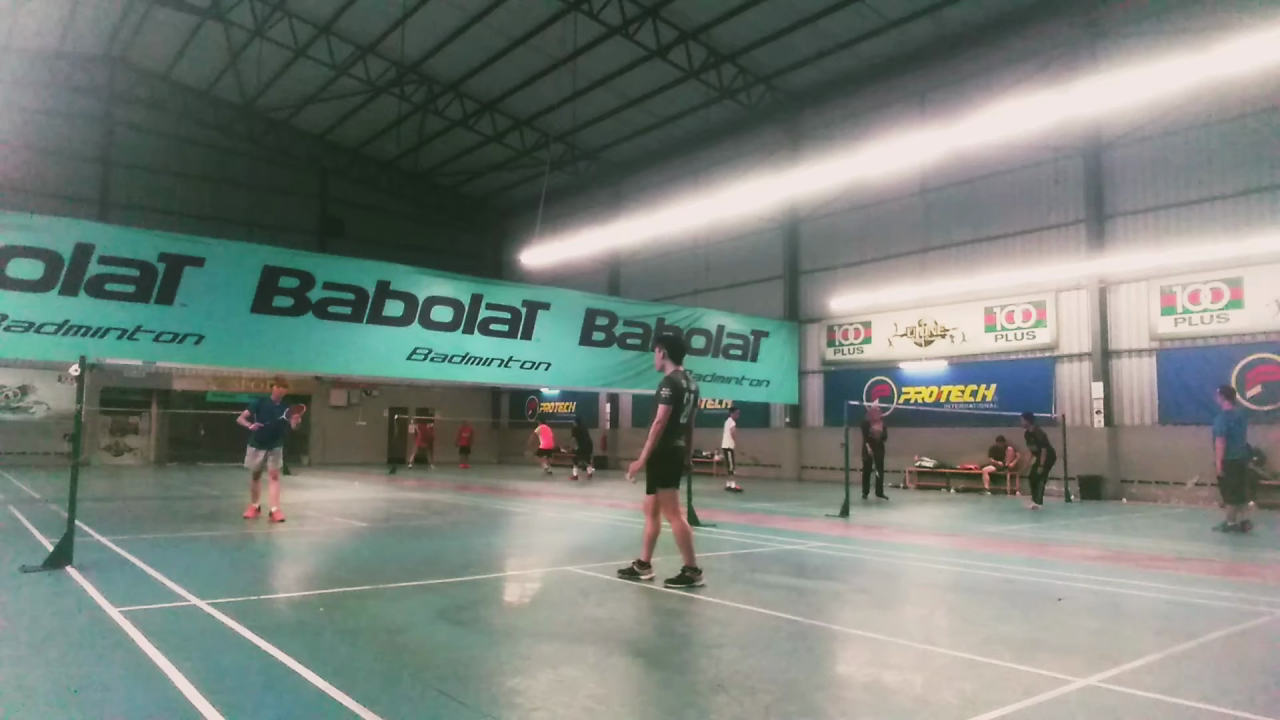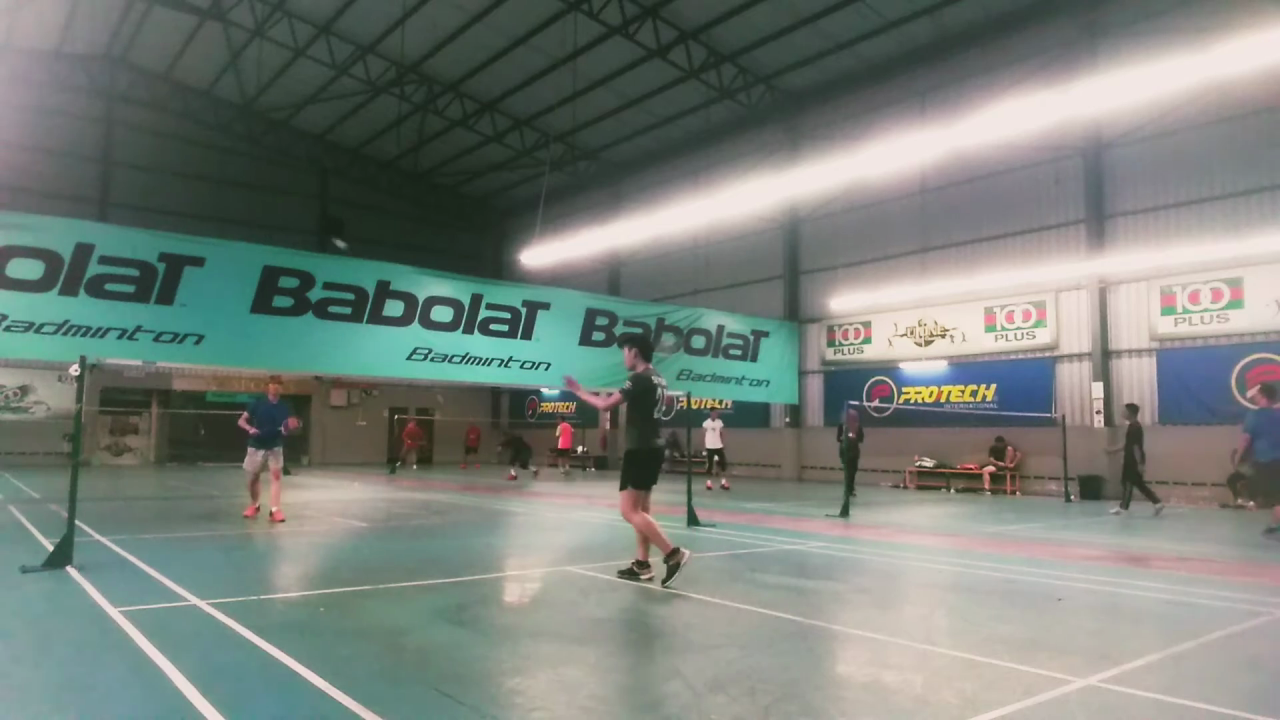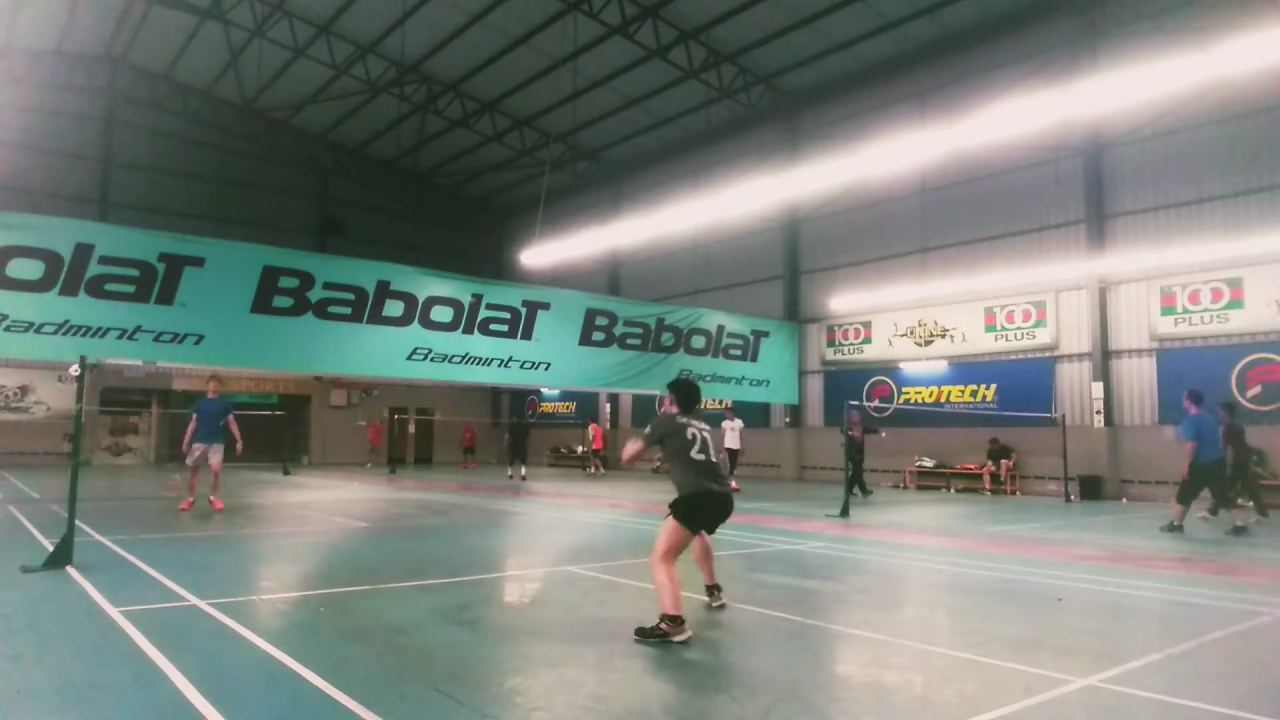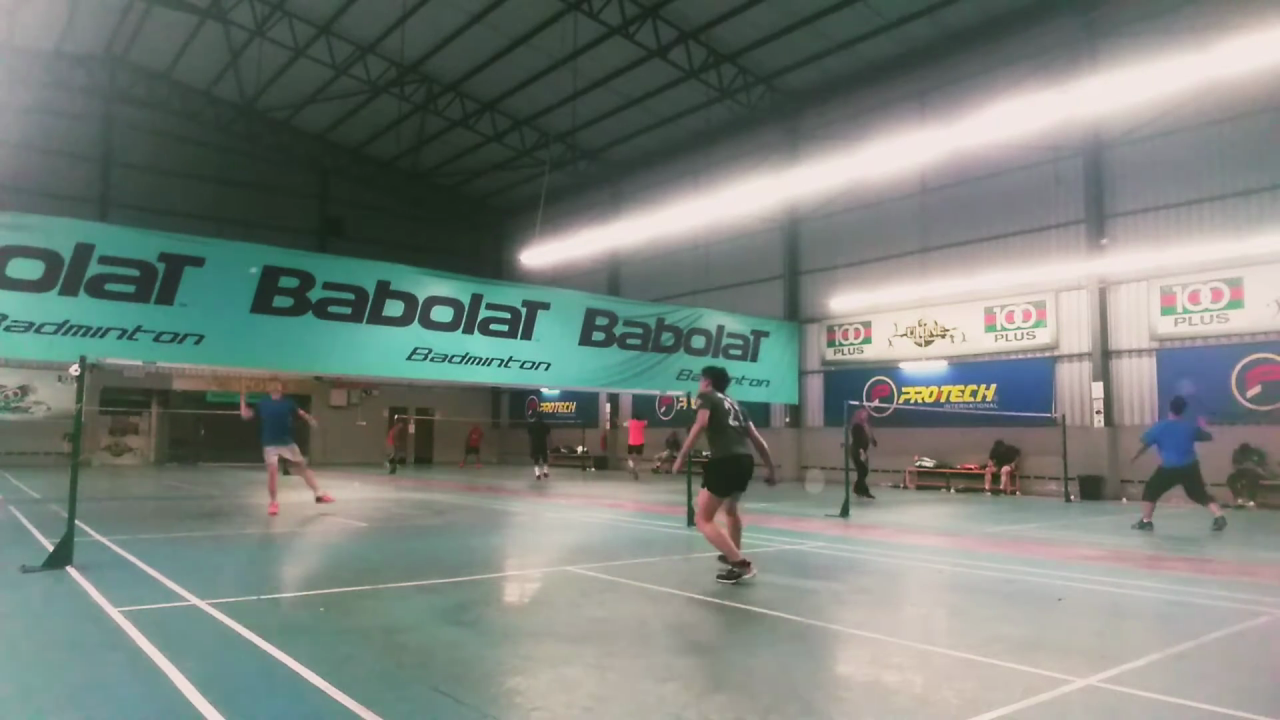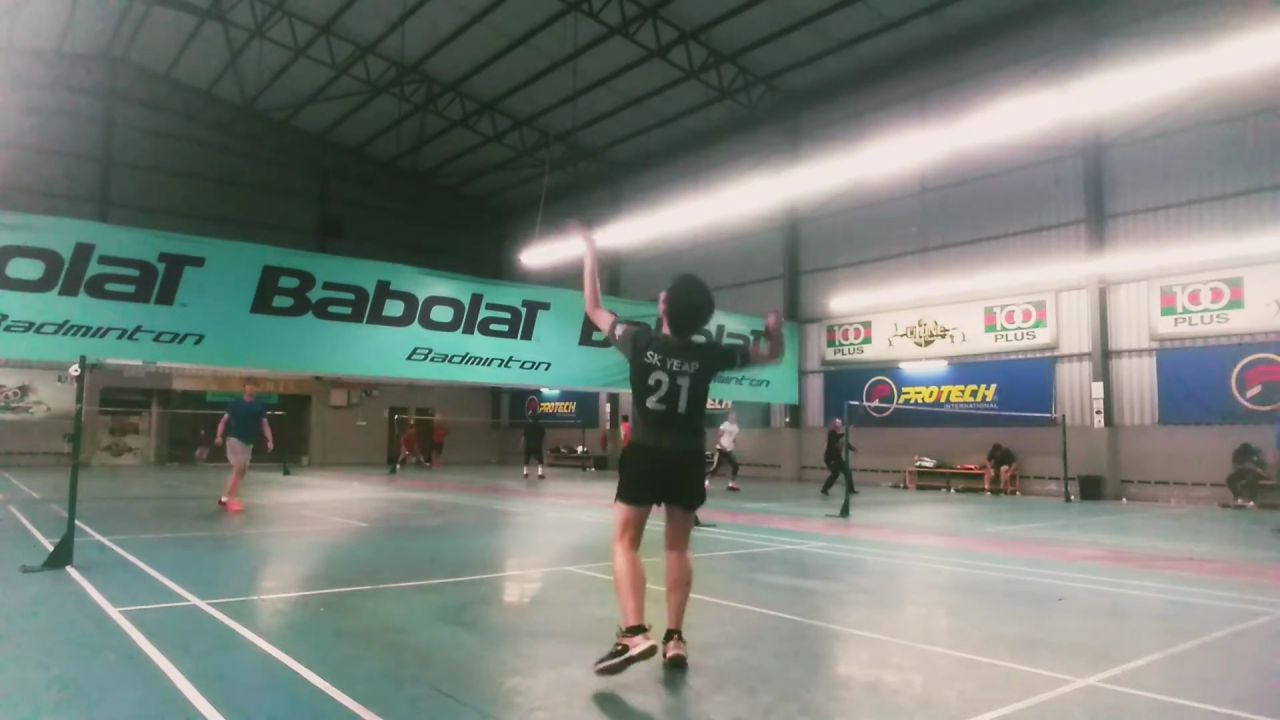
dt=1s
person 1, frame 1
left shoulder: (670, 382)
right shoulder: (690, 382)
left elbow: (660, 422)
right elbow: (689, 424)
left wrist: (641, 458)
right wrist: (687, 456)
left hip: (663, 454)
right hip: (675, 453)
left knee: (673, 514)
right knee: (651, 509)
left ankle: (692, 571)
right ankle: (643, 565)
person 1, frame 2
left shoulder: (639, 379)
right shoulder: (657, 379)
left elbow: (607, 404)
left wrist: (579, 391)
left hip: (640, 450)
right hip: (653, 449)
left knee: (630, 511)
right knee: (641, 510)
left ankle: (673, 554)
right ankle: (642, 564)
person 1, frame 3
left shoulder: (666, 423)
right shoulder: (704, 428)
left elbow: (629, 455)
left wrist: (630, 445)
left hip: (696, 498)
right hip: (723, 499)
left knee: (660, 560)
right knee: (697, 533)
left ankle: (672, 622)
right ankle: (714, 590)
person 1, frame 4
left shoulder: (706, 396)
right shoulder: (733, 404)
left elbow: (700, 425)
right elbow: (758, 441)
left wrist: (681, 455)
right wrist: (770, 470)
left hip: (726, 462)
right hip: (744, 461)
left knee: (703, 519)
right knee: (730, 507)
left ankle: (738, 562)
right ankle: (735, 556)
person 1, frame 5
left shoulder: (640, 342)
right shoulder: (711, 354)
left elbow: (593, 308)
right elbow: (770, 356)
left wrist: (591, 256)
left hip: (645, 457)
right hip: (687, 459)
left knee: (624, 544)
right knee: (676, 547)
left ankle: (632, 635)
right ankle: (674, 638)
